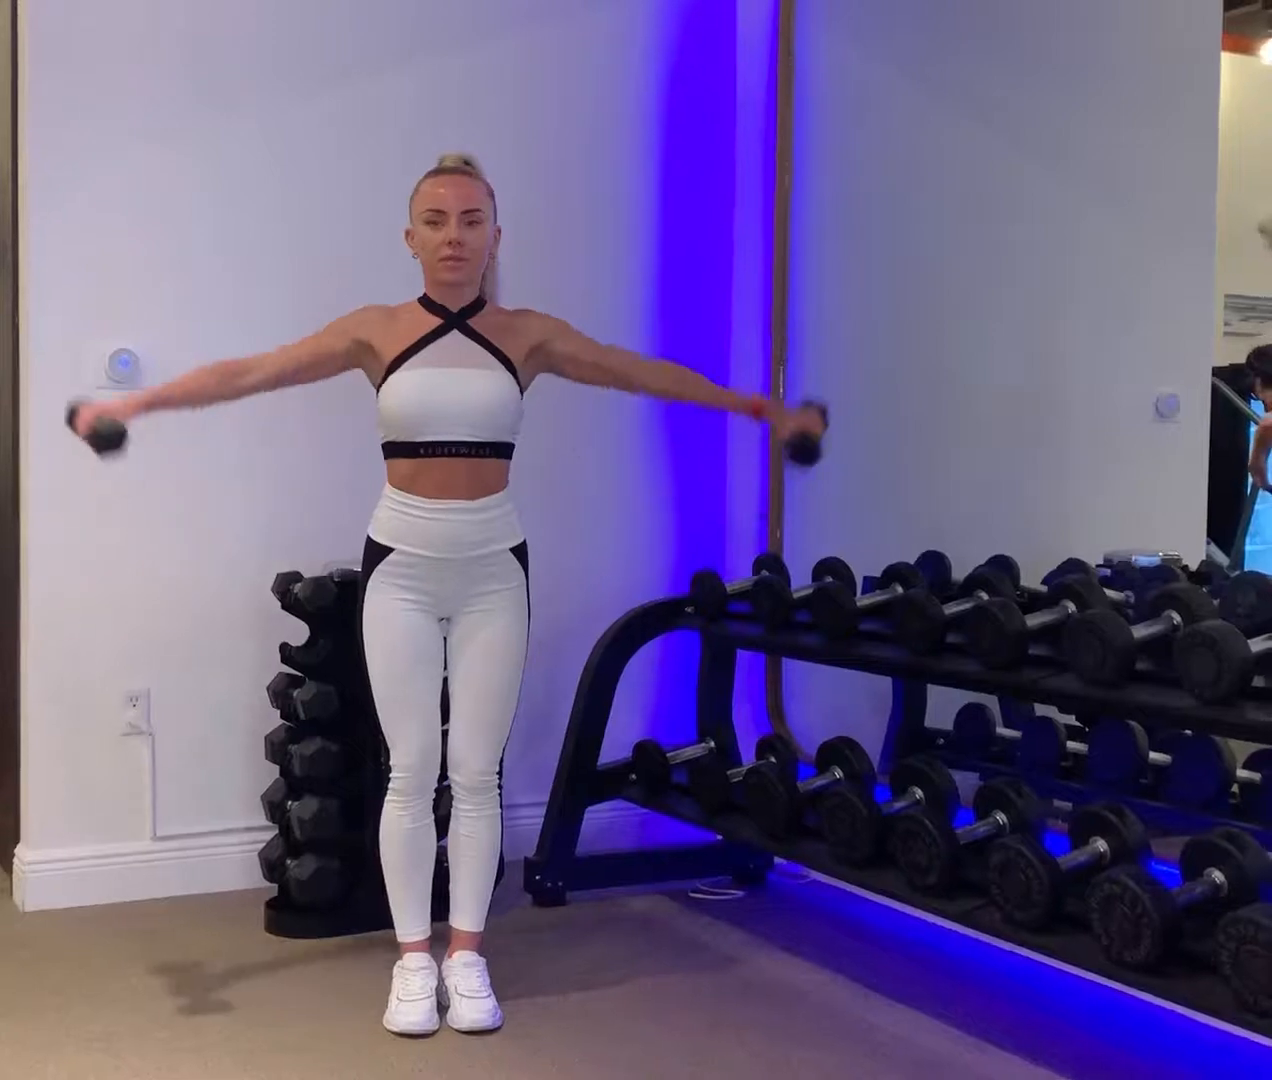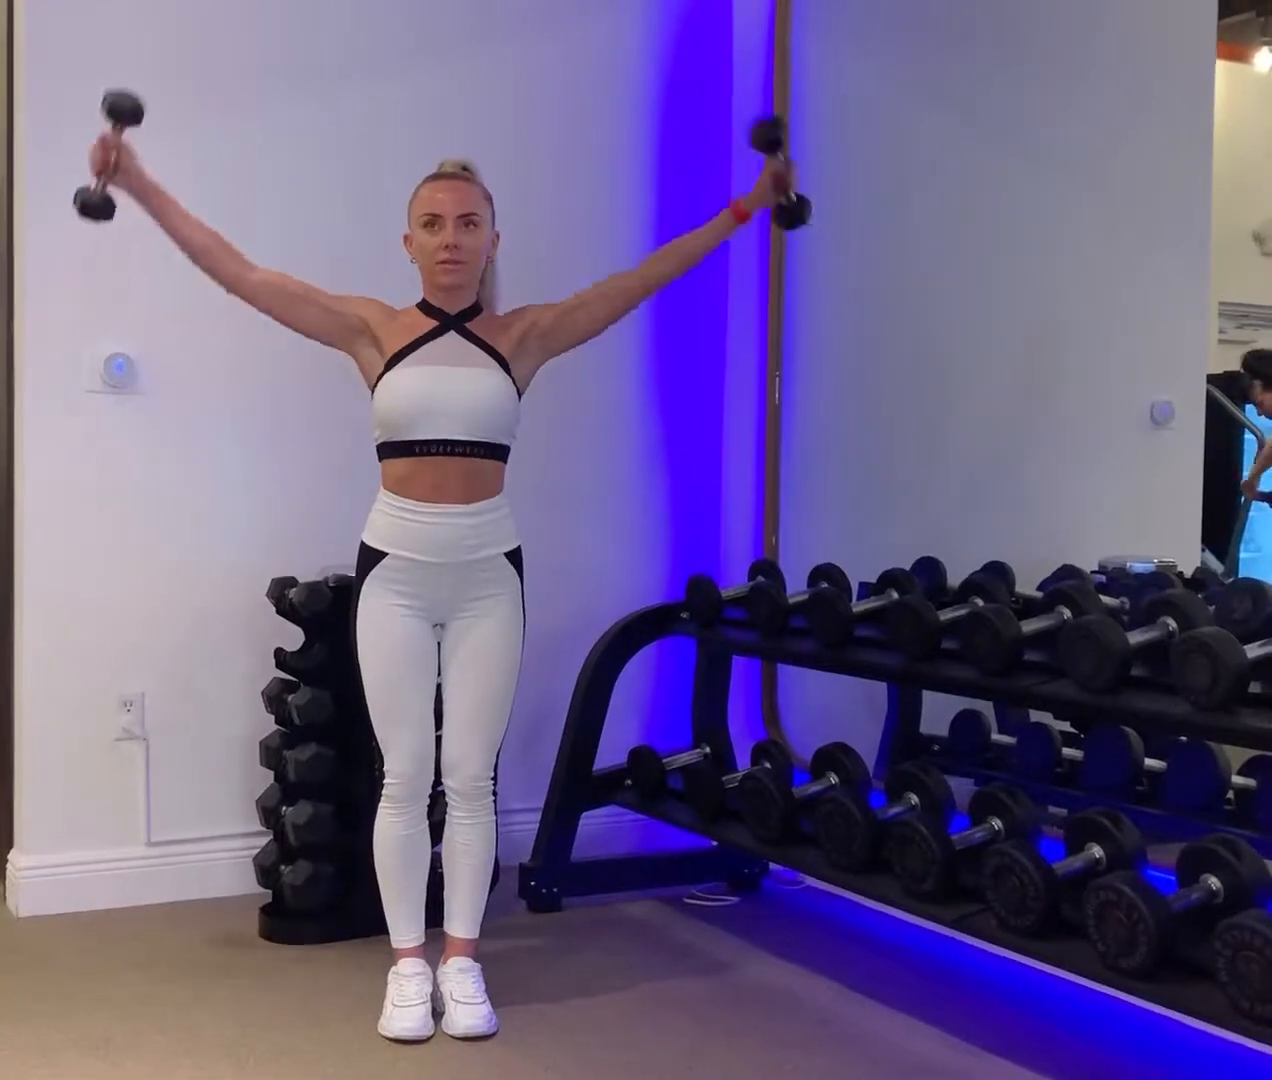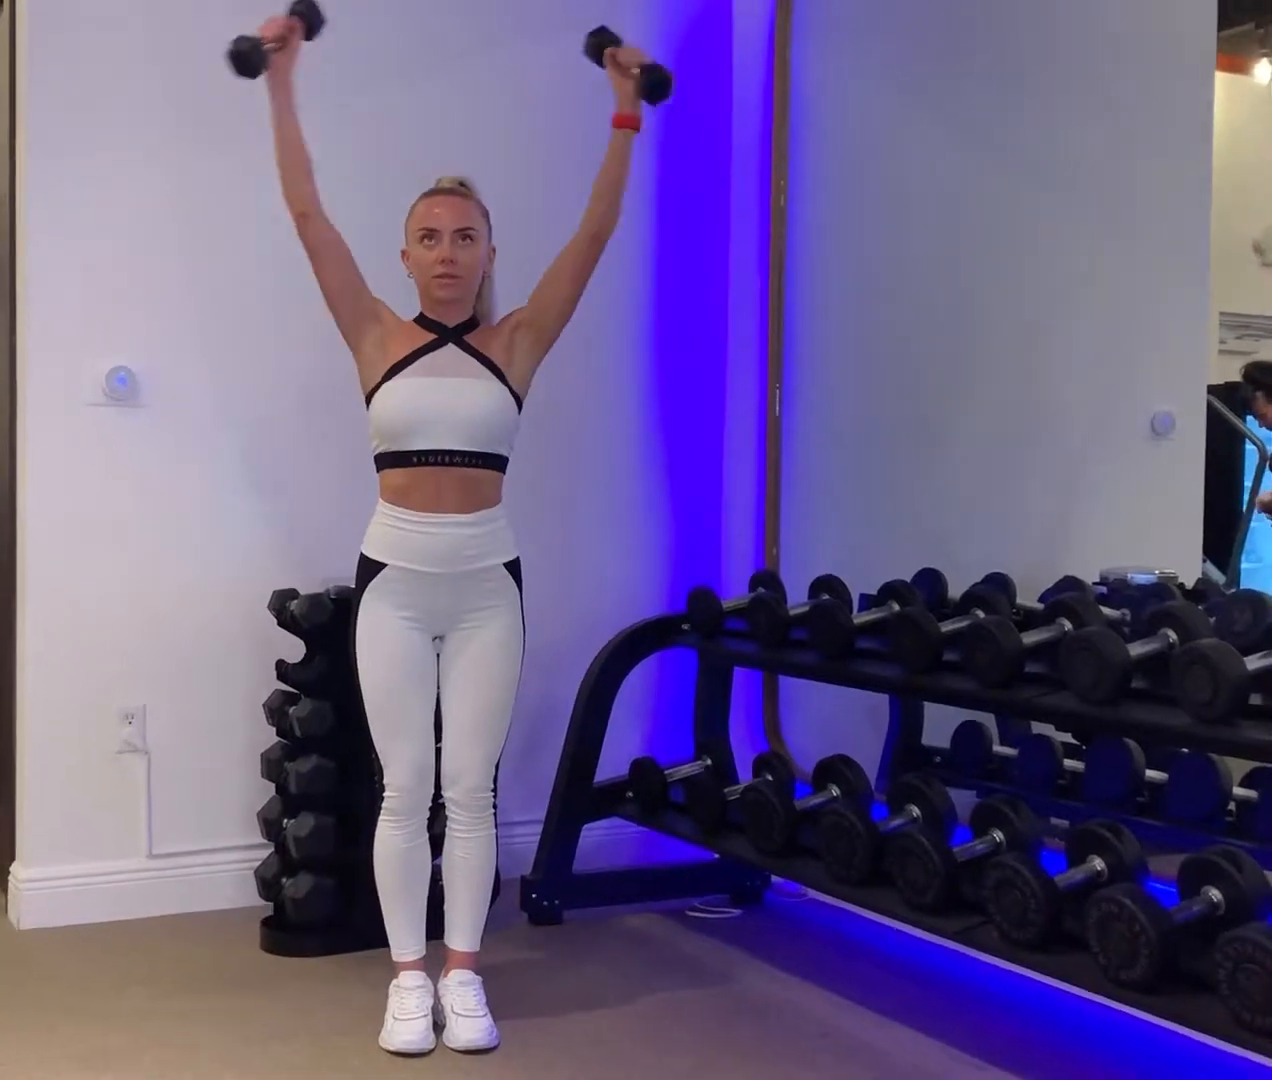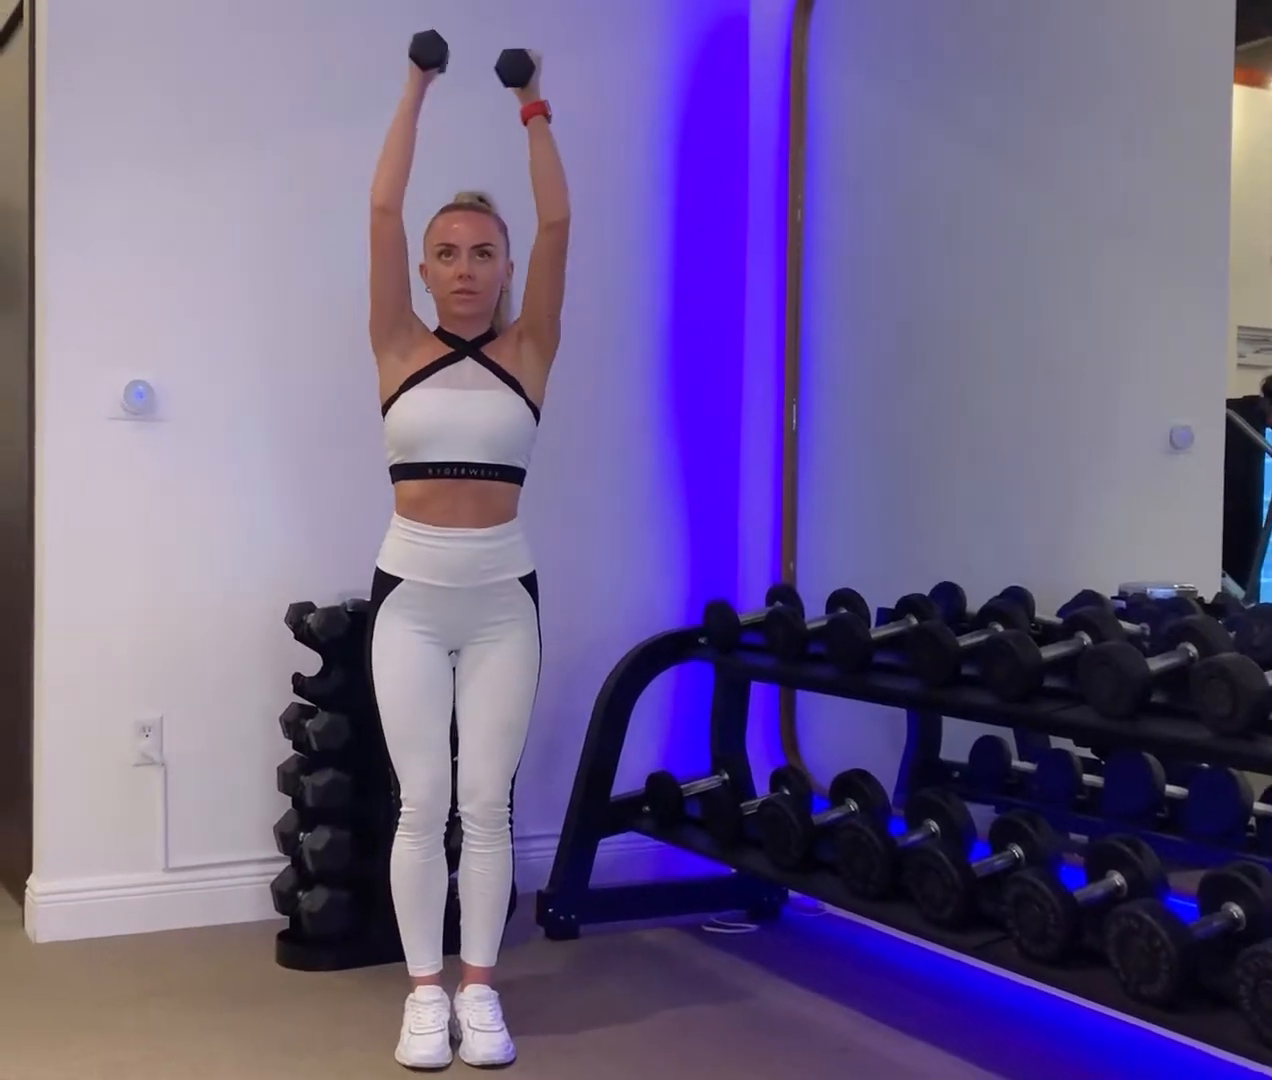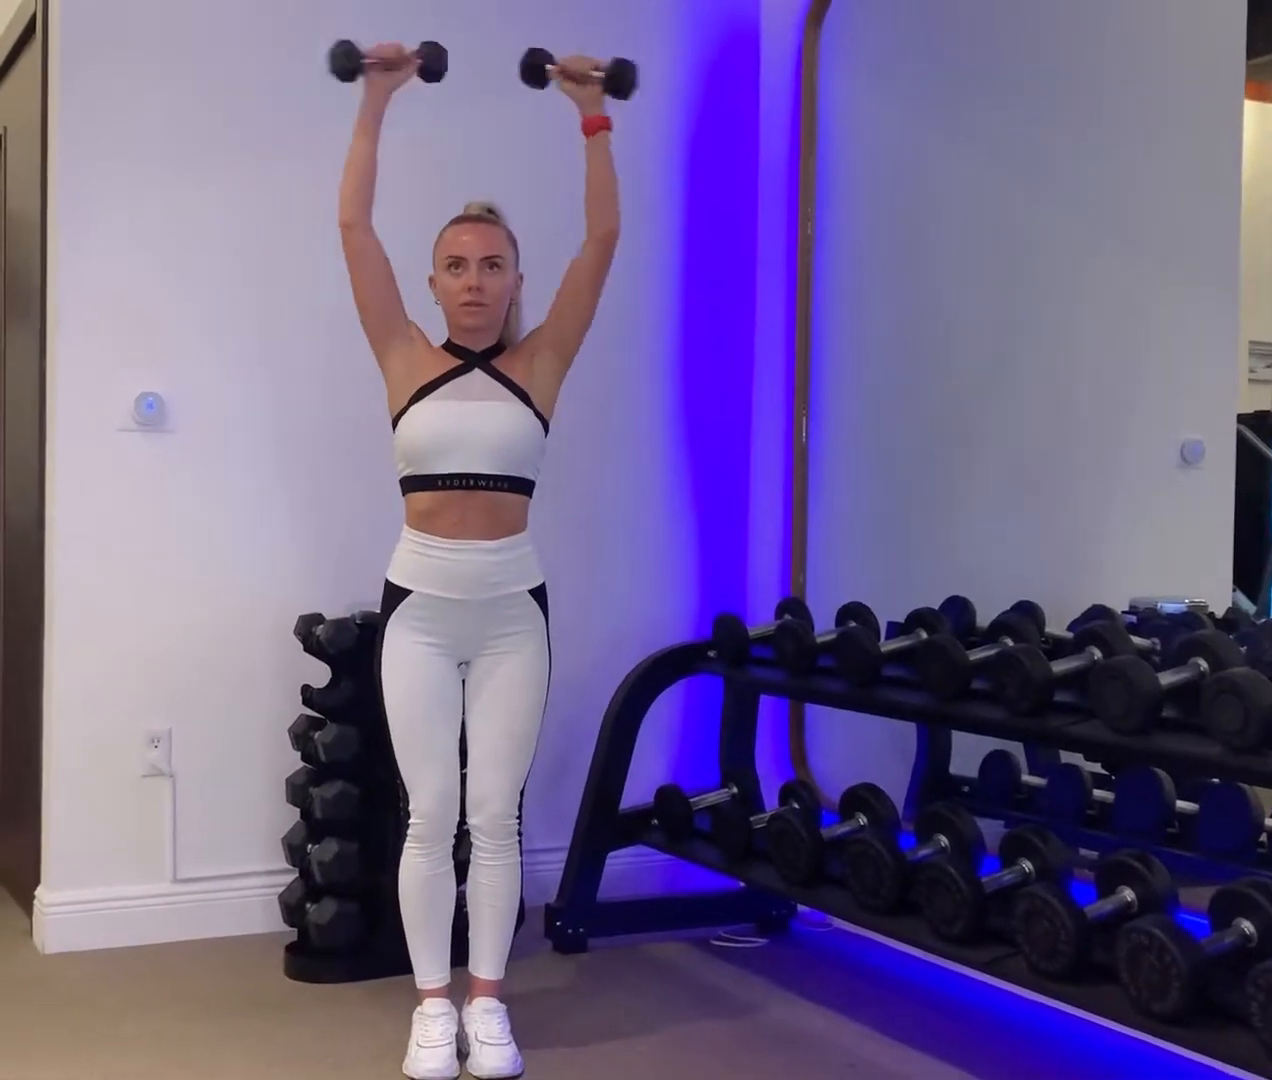
dt=0.4s
person 1, frame 1
left shoulder: (528, 332)
right shoulder: (376, 329)
left elbow: (645, 375)
right elbow: (252, 373)
left wrist: (761, 408)
right wrist: (136, 404)
left hip: (492, 568)
right hip: (401, 565)
left knee: (476, 771)
right knee: (411, 770)
left ankle: (466, 953)
right ankle: (413, 955)
person 1, frame 2
left shoulder: (523, 334)
right shoulder: (372, 328)
left elbow: (647, 278)
right elbow: (238, 274)
left wrist: (745, 209)
right wrist: (137, 184)
left hip: (487, 572)
right hip: (396, 568)
left knee: (472, 777)
right knee: (406, 777)
left ankle: (462, 959)
right ankle: (408, 961)
person 1, frame 3
left shoulder: (516, 343)
right shoulder: (376, 337)
left elbow: (598, 228)
right elbow: (303, 209)
left wrist: (627, 112)
right wrist: (279, 80)
left hip: (485, 583)
right hip: (394, 581)
left knee: (470, 789)
right knee: (404, 788)
left ankle: (462, 972)
right ankle: (408, 974)
person 1, frame 4
left shoulder: (528, 355)
right shoulder: (399, 349)
left elbow: (556, 222)
right elbow: (383, 212)
left wrist: (533, 106)
right wrist: (415, 88)
left hip: (502, 597)
right hip: (410, 594)
left knee: (487, 803)
right knee: (422, 803)
left ankle: (479, 988)
right ankle: (425, 988)
person 1, frame 5
left shoulder: (539, 365)
right shoulder: (406, 360)
left elbow: (603, 237)
right elbow: (353, 226)
left wrist: (589, 111)
right wrist: (377, 96)
left hip: (511, 608)
right hip: (420, 605)
left knee: (495, 815)
right knee: (431, 815)
